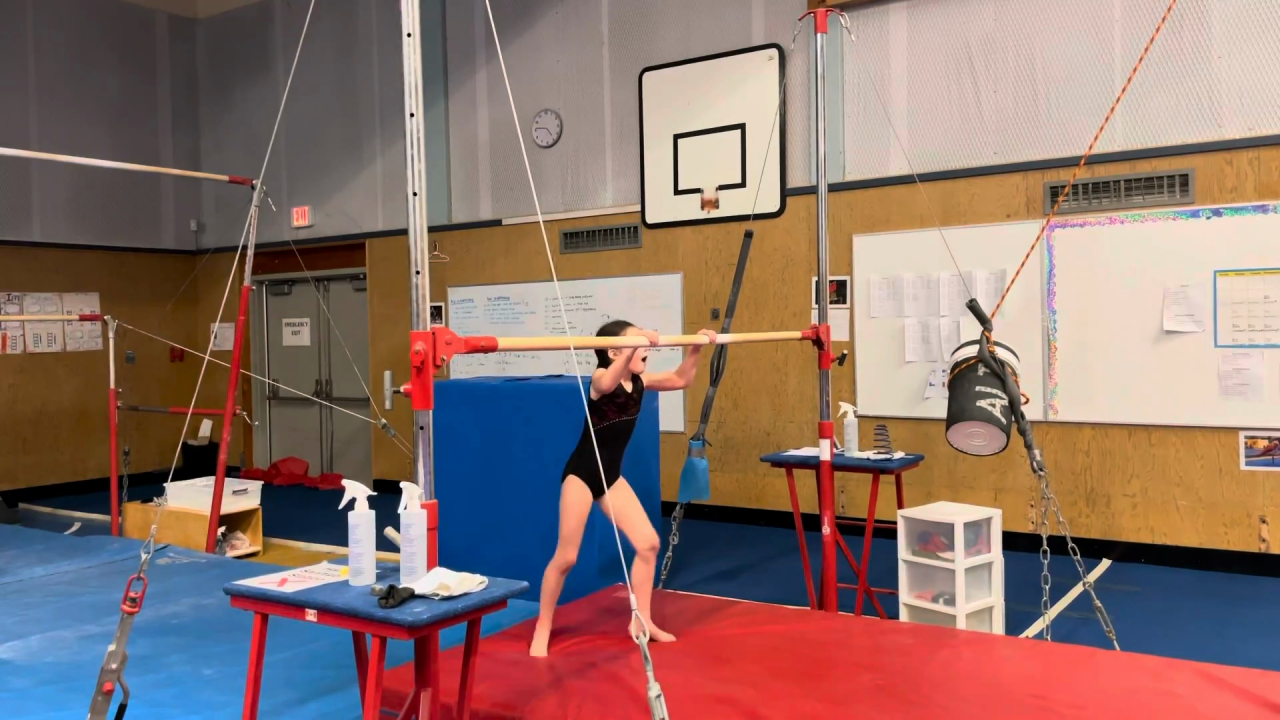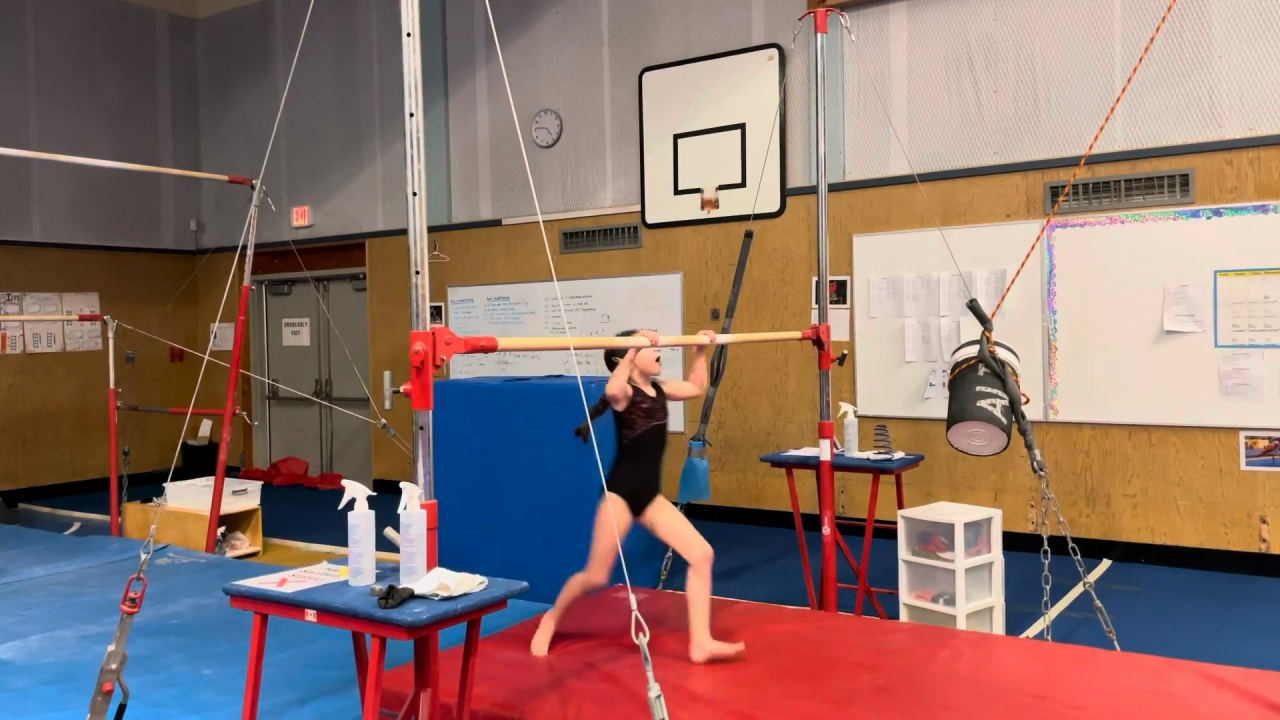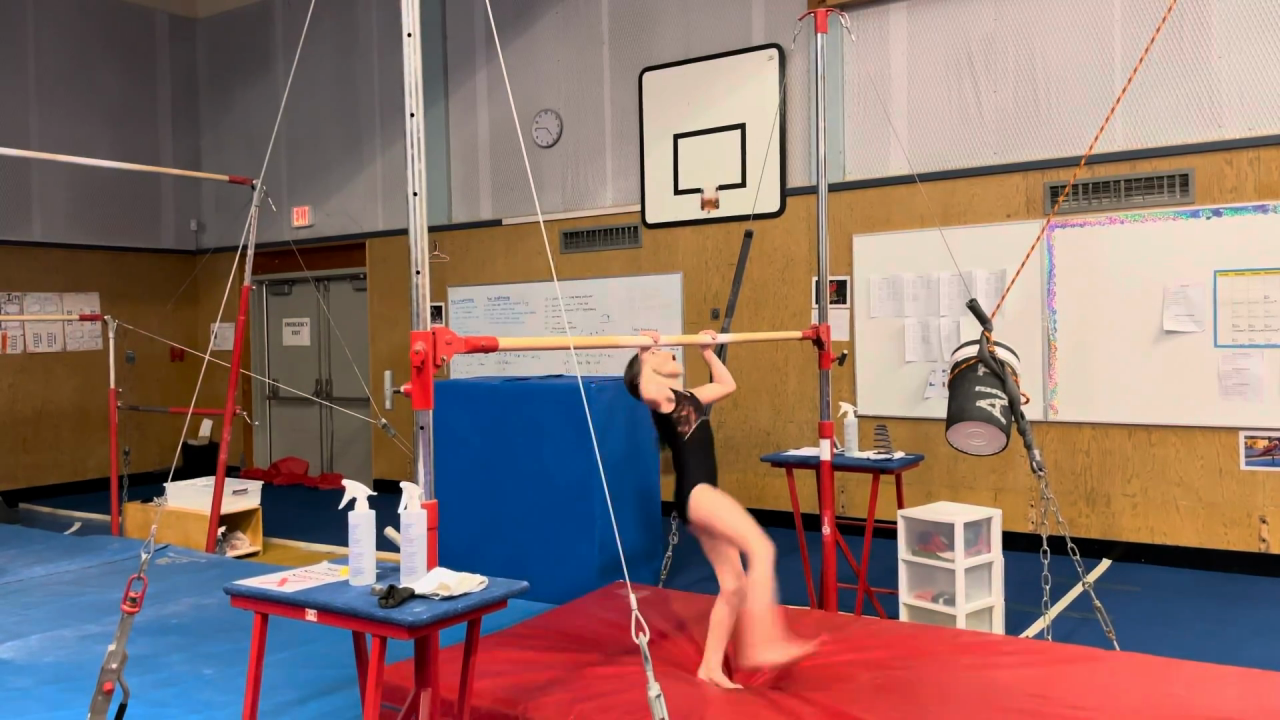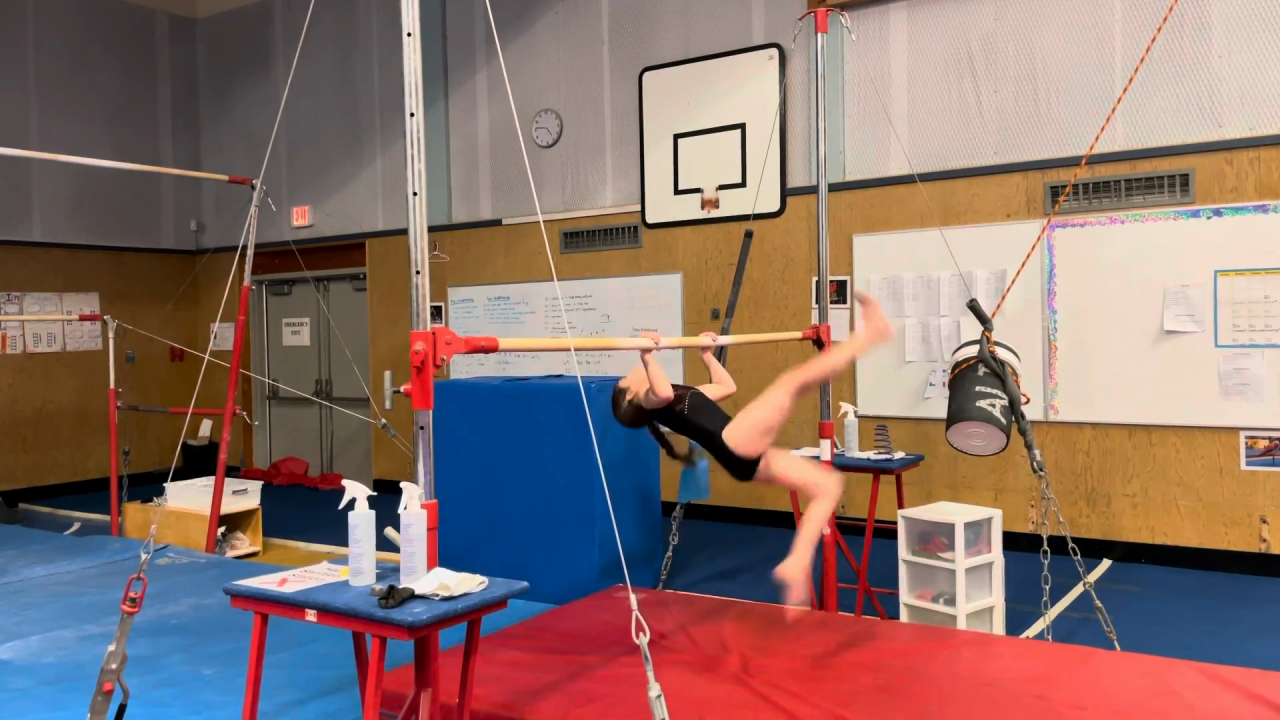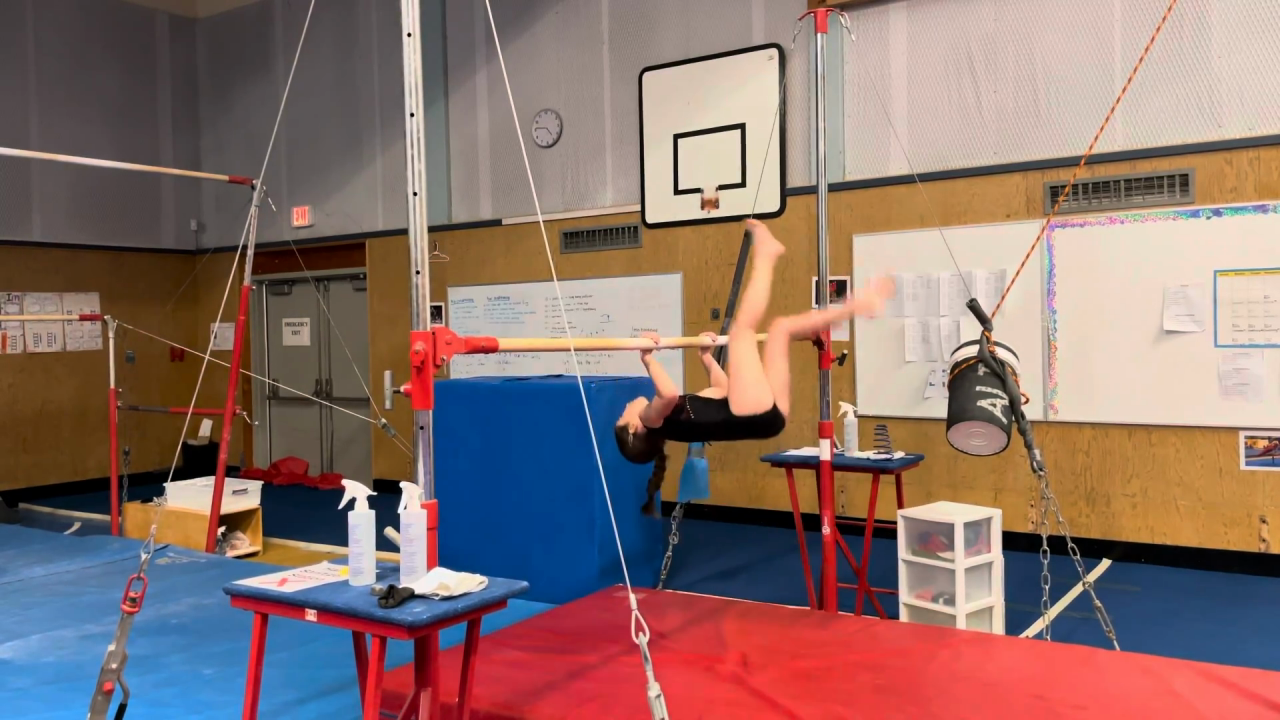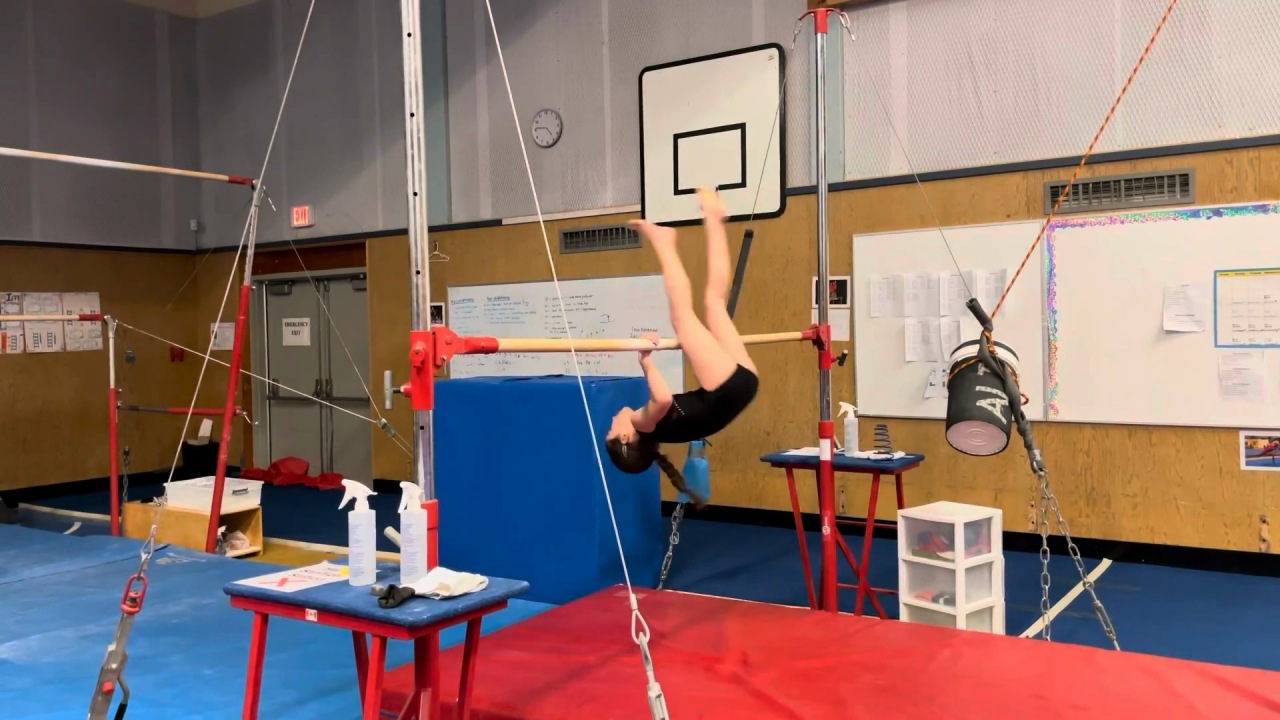
dt=0.2s
person 1, frame 1
left shoulder: (640, 382)
right shoulder: (601, 379)
left elbow: (681, 379)
right elbow: (608, 384)
left wrist: (695, 349)
right wrist: (634, 346)
left hip: (611, 476)
right hip: (581, 474)
left knee: (648, 543)
right knee: (566, 557)
left ankle: (642, 620)
right ankle: (543, 628)
person 1, frame 2
left shoulder: (659, 390)
right shoulder: (623, 393)
left elbow: (697, 387)
right elbow: (613, 389)
left wrist: (700, 350)
right wrist: (637, 347)
left hip: (650, 495)
right hip: (620, 492)
left knee: (702, 554)
right knee: (597, 575)
left ankle: (701, 643)
right ankle: (549, 623)
person 1, frame 3
left shoulder: (687, 397)
right shoulder: (661, 398)
left elbow: (726, 384)
right elbow: (646, 390)
left wrist: (706, 349)
right wrist: (647, 351)
left hip: (704, 493)
right hip: (696, 492)
left knee: (734, 587)
right knee: (761, 548)
left ankle: (711, 666)
right ankle: (761, 645)
person 1, frame 4
left shoulder: (662, 403)
right shoulder: (652, 401)
left elbow: (727, 386)
right elbow: (664, 391)
left wrist: (706, 354)
right wrist: (649, 358)
left hip: (743, 452)
right hip: (734, 442)
left knee: (828, 485)
right knee: (798, 379)
left ankle: (796, 566)
right ankle: (867, 332)
person 1, frame 5
left shoulder: (656, 425)
right shoulder: (653, 418)
left elbow: (721, 387)
right elbow: (668, 393)
left wrist: (705, 354)
right wrist: (648, 359)
left hip: (756, 417)
right hip: (751, 417)
left knee: (781, 326)
right knee: (742, 330)
left ankle: (855, 306)
person 1, frame 6
left shoulder: (650, 428)
right shoulder: (646, 424)
right elbow: (662, 397)
right wrist: (646, 362)
left hip: (730, 387)
right hip: (729, 387)
right knee: (681, 312)
